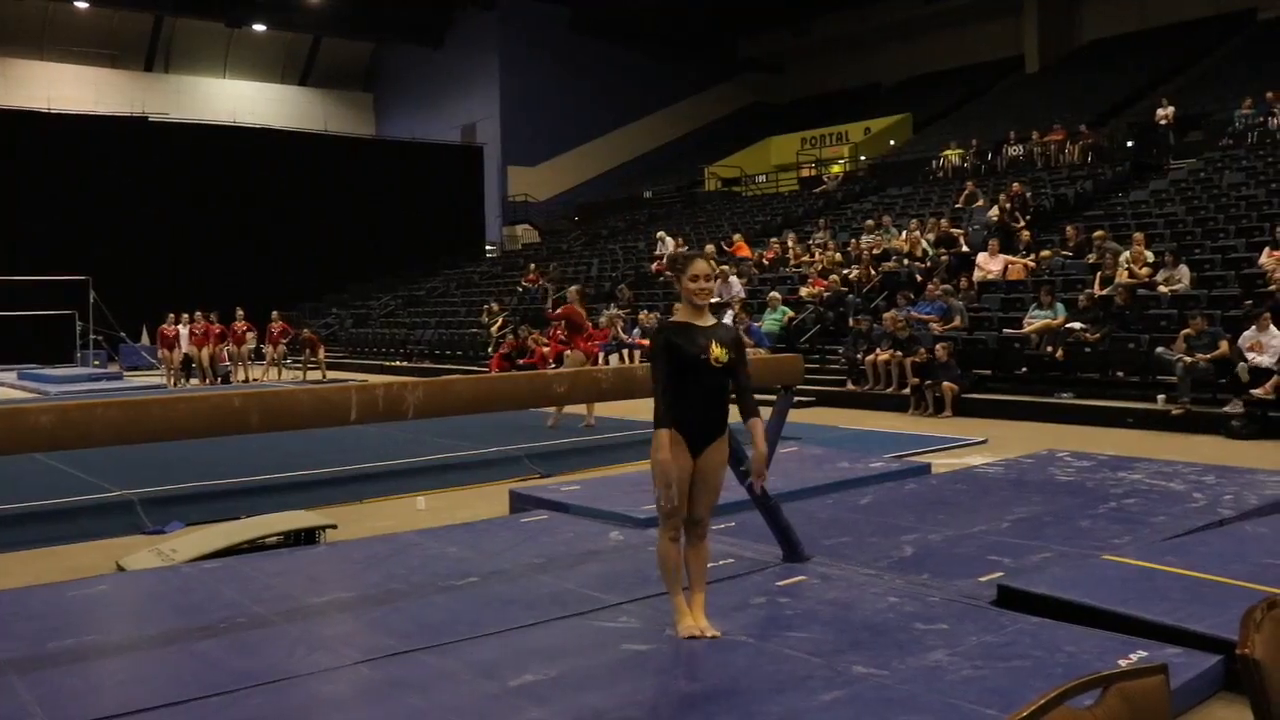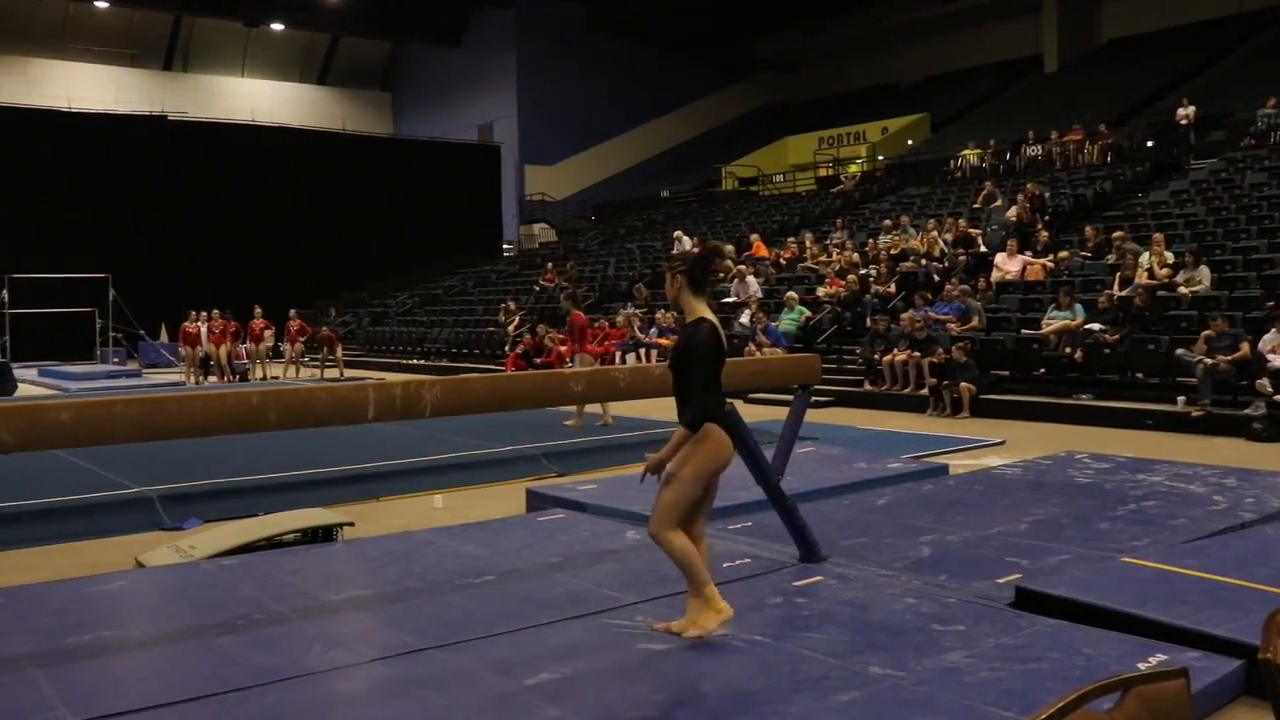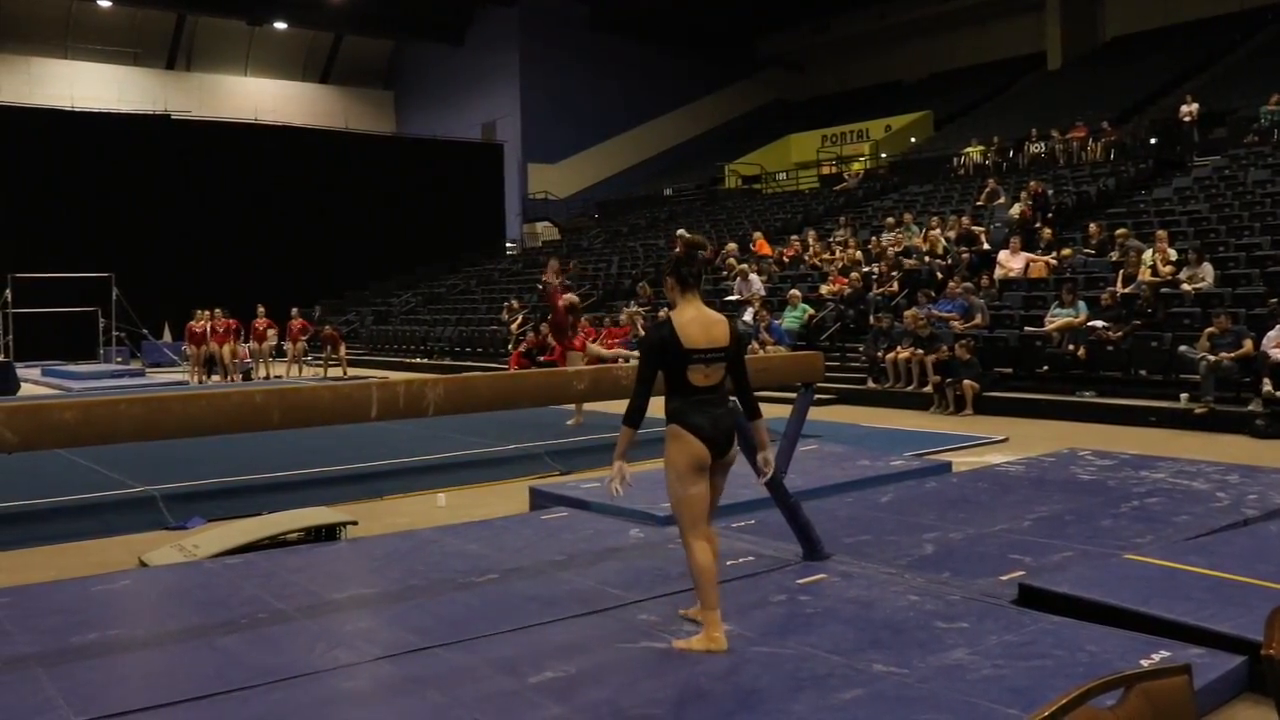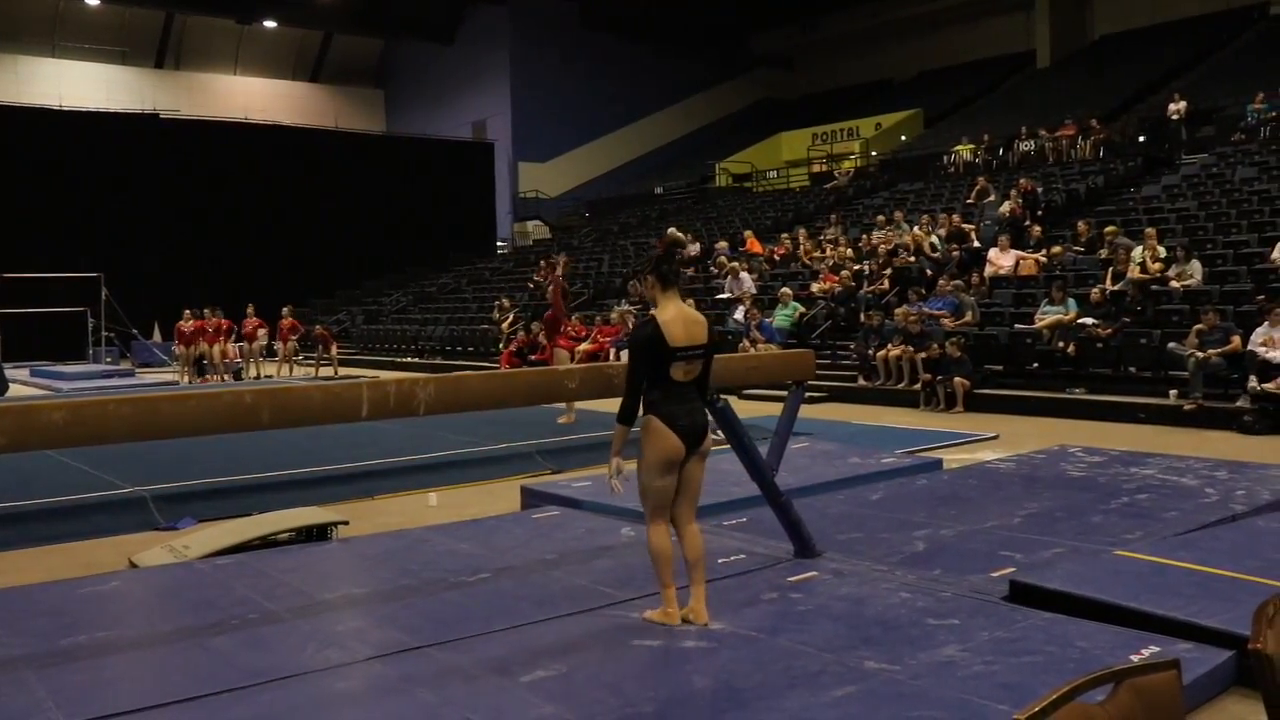
dt=0.7s
person 1, frame 1
left shoulder: (728, 333)
right shoulder: (667, 334)
left elbow: (744, 392)
right elbow: (662, 397)
left wrist: (760, 445)
right wrist: (665, 455)
left hip: (713, 439)
right hip: (676, 438)
left knee: (699, 528)
right knee: (673, 527)
left ankle: (699, 608)
right ankle: (682, 611)
person 1, frame 2
left shoulder: (699, 333)
right shoulder: (699, 328)
left elbow: (700, 405)
left wrist: (664, 455)
right wrist: (671, 450)
left hip: (707, 439)
right hip: (701, 438)
left knee: (661, 527)
right knee: (691, 529)
left ankle: (714, 603)
right ankle: (695, 614)
person 1, frame 3
left shoulder: (663, 332)
right shoulder: (727, 326)
left elbow: (641, 397)
right elbow: (745, 390)
left wrist: (619, 456)
right wrist: (764, 445)
left hip: (688, 434)
right hip: (724, 431)
left knee: (693, 535)
right knee: (703, 524)
left ankle: (713, 630)
right ankle: (707, 607)
person 1, frame 4
left shoulder: (648, 329)
right shoulder: (703, 323)
left elbow: (633, 396)
left wrist: (616, 453)
left hip: (664, 428)
right hip: (698, 425)
left knee: (657, 519)
right knee: (687, 518)
left ankle: (669, 607)
right ankle: (698, 605)
